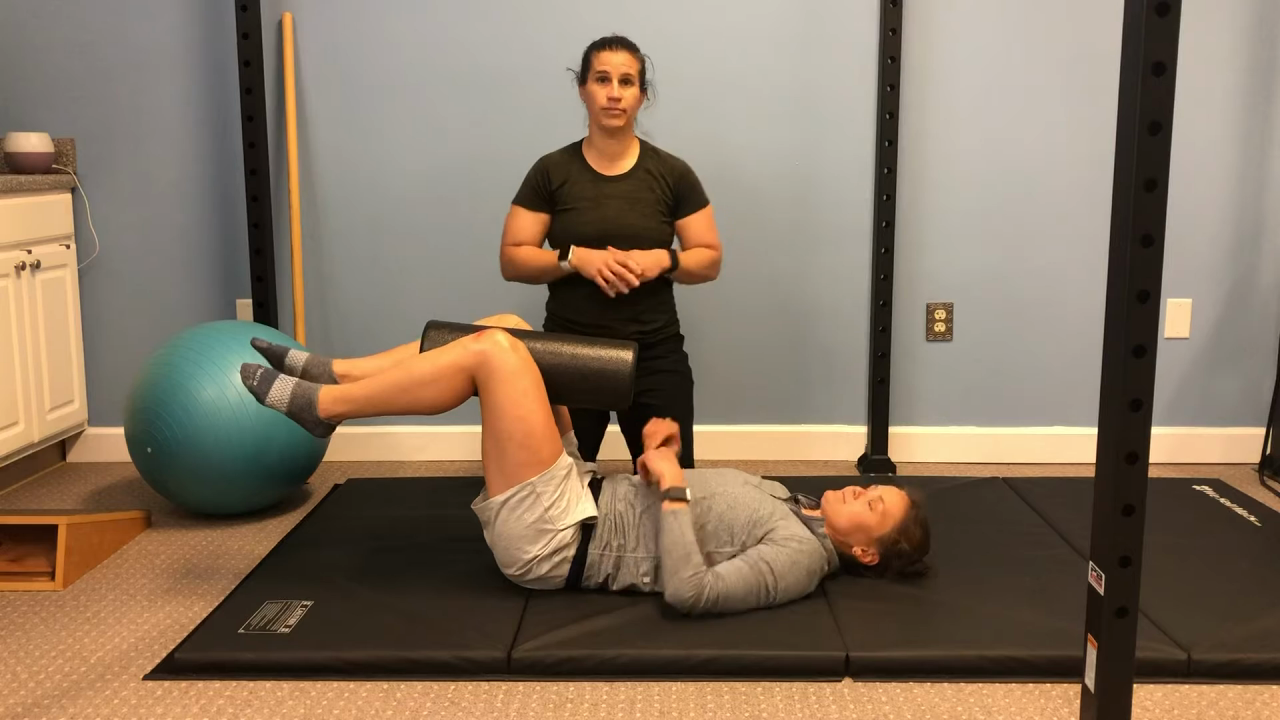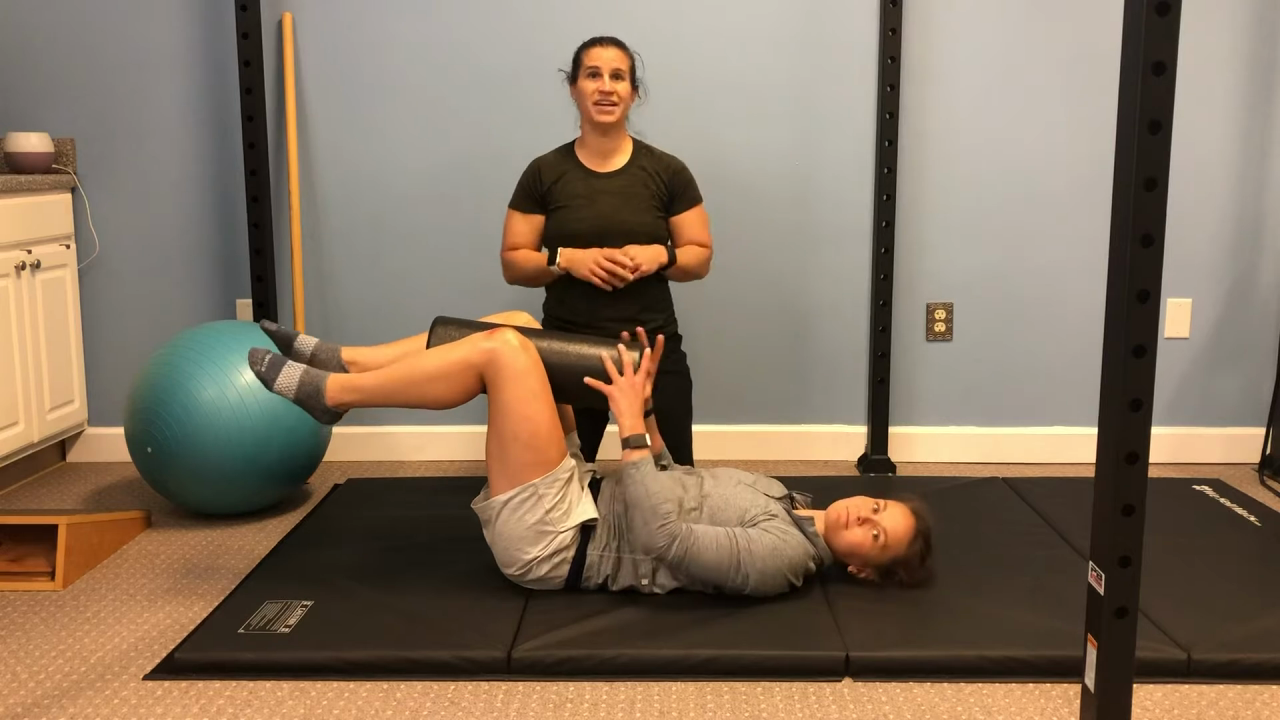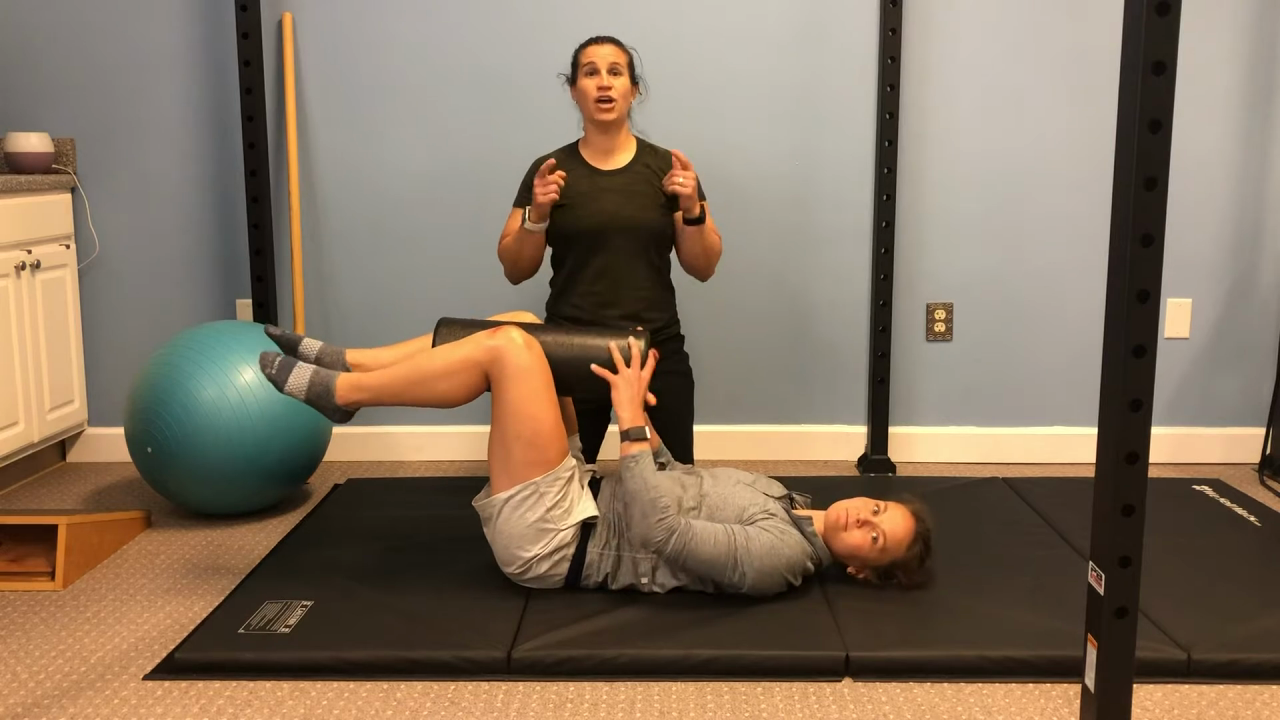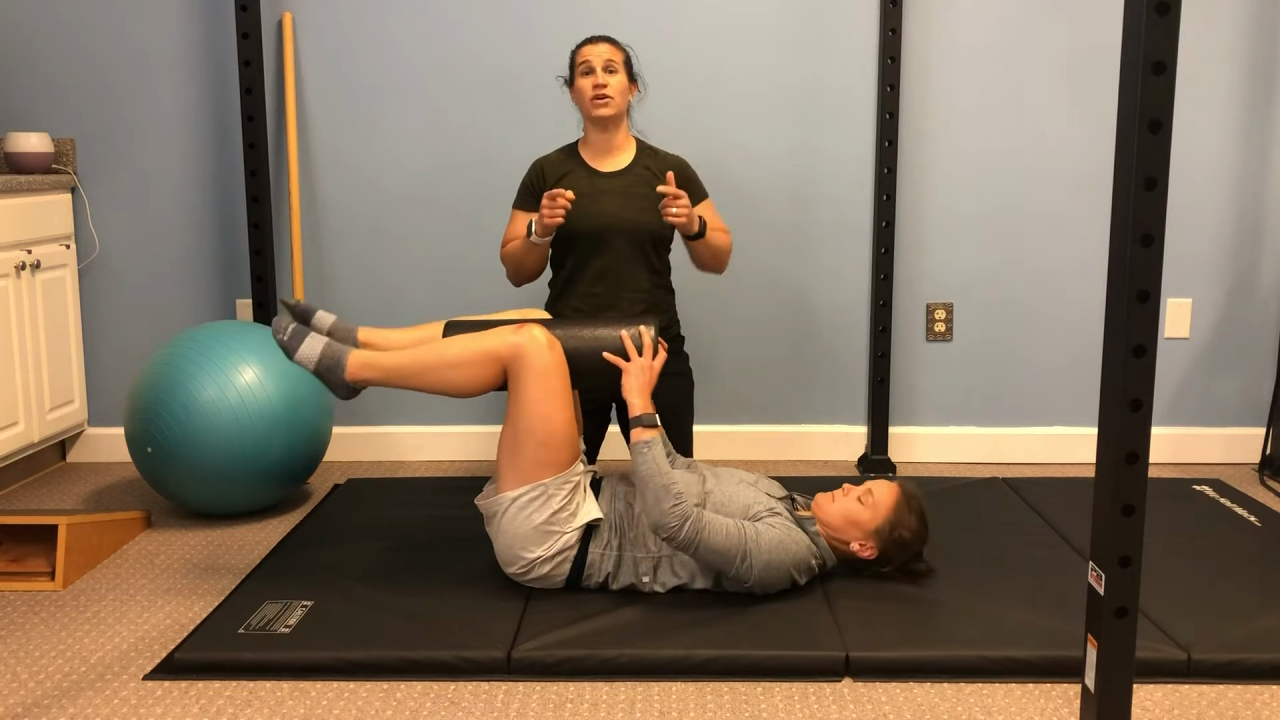
dt=0.4s
person 1, frame 1
left shoulder: (800, 556)
right shoulder: (790, 506)
left elbow: (688, 590)
left wrist: (669, 482)
right wrist: (660, 451)
left hip: (551, 540)
right hip: (588, 498)
left knee: (493, 350)
right knee: (506, 330)
left ankle: (320, 407)
right ankle: (328, 373)
person 1, frame 2
left shoulder: (784, 556)
right shoulder: (789, 505)
left elbow: (660, 537)
left wrist: (630, 425)
right wrist: (645, 406)
left hip: (548, 542)
right hip: (584, 497)
left knee: (503, 351)
right knee: (516, 325)
left ankle: (327, 394)
right ankle: (338, 360)
person 1, frame 3
left shoulder: (779, 557)
right shoulder: (791, 507)
left elbow: (659, 531)
left wrist: (627, 418)
right wrist: (642, 416)
left hip: (547, 540)
right hip: (584, 497)
left knee: (508, 348)
right knee: (520, 325)
left ankle: (335, 390)
right ankle: (342, 363)
person 1, frame 4
left shoulder: (784, 553)
right shoulder: (787, 506)
left elbow: (670, 518)
right elbow: (682, 477)
left wrist: (639, 408)
right wrist: (647, 401)
left hip: (548, 540)
right hip: (588, 498)
left knee: (530, 347)
right knee: (535, 323)
left ankle: (348, 368)
right ankle: (353, 340)
person 2, frame 1
left shoulder: (672, 173)
right shoulder: (551, 172)
left elbow: (708, 258)
right elbow: (512, 260)
left wrist: (663, 260)
right wrist: (575, 258)
left hip: (656, 356)
person 2, frame 2
left shoulder: (667, 171)
right shoulder: (544, 172)
left elbow: (700, 257)
right elbow: (513, 262)
left wrist: (661, 256)
right wrist: (566, 260)
person 2, frame 3
left shoulder: (668, 167)
right shoulder: (550, 170)
left elbow: (704, 267)
right elbow: (514, 270)
left wrist: (692, 208)
right wrist: (538, 214)
left hip: (657, 353)
person 2, frame 4
left shoulder: (669, 169)
right shoulder: (547, 171)
left elbow: (719, 260)
right elbow: (515, 272)
left wrist: (691, 226)
right wrist: (541, 230)
